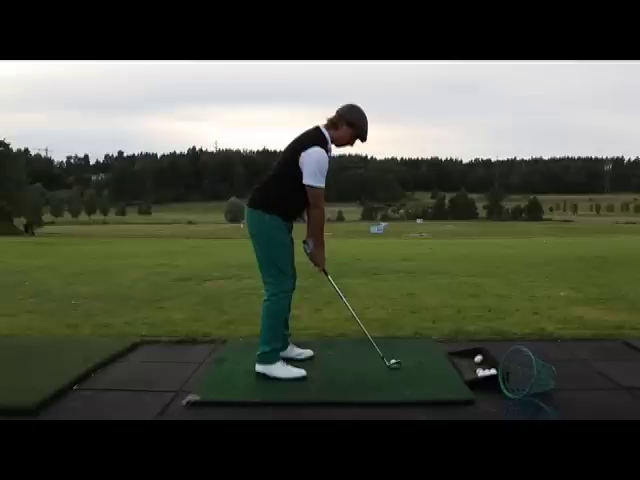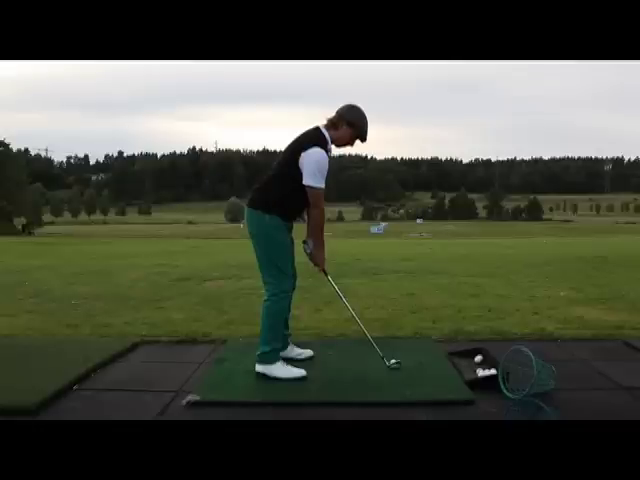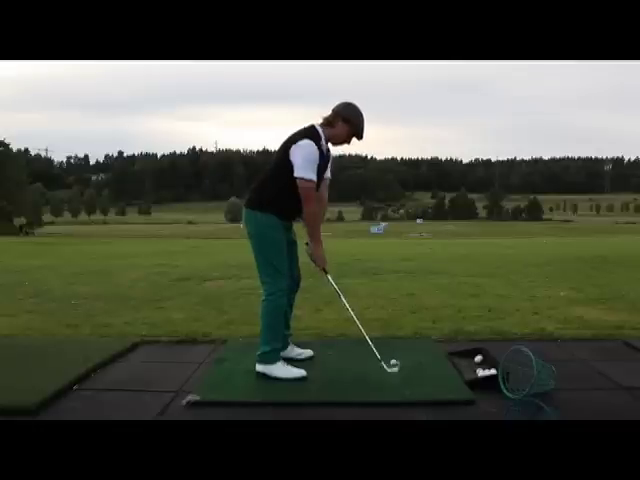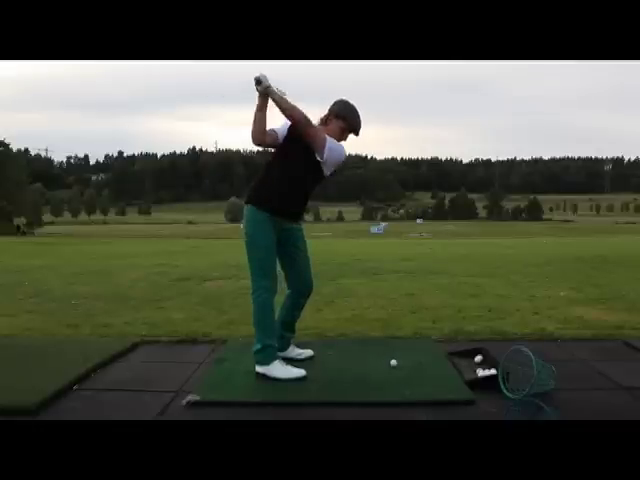
dt=0.5s
person 1, frame 1
left shoulder: (316, 141)
right shoulder: (317, 151)
left elbow: (311, 202)
right elbow: (316, 206)
left wrist: (310, 238)
right wrist: (319, 249)
left hip: (276, 217)
right hip: (266, 217)
left knee: (287, 282)
right knee: (279, 286)
left ankle: (281, 344)
right ankle: (267, 359)
person 1, frame 2
left shoulder: (315, 141)
right shoulder: (317, 151)
left elbow: (310, 202)
right elbow: (316, 206)
left wrist: (310, 238)
right wrist: (318, 248)
left hip: (275, 216)
right hip: (267, 216)
left knee: (287, 282)
right knee: (279, 287)
left ankle: (281, 344)
right ankle: (267, 359)
person 1, frame 3
left shoulder: (325, 154)
right shoulder: (307, 143)
left elbow: (320, 198)
right elbow: (307, 199)
left wrist: (315, 239)
right wrist: (317, 245)
left hip: (282, 219)
right hip: (263, 216)
left knee: (291, 282)
right knee: (277, 286)
left ankle: (281, 344)
right ankle: (268, 358)
person 1, frame 4
left shoulder: (335, 152)
right shoulder: (292, 129)
left elbow: (304, 124)
right elbow: (259, 139)
left wrist: (272, 93)
right wrist: (263, 98)
left hip: (289, 222)
right hip: (260, 214)
left knee: (303, 285)
right knee: (265, 285)
left ankle: (282, 344)
right ankle: (266, 358)
